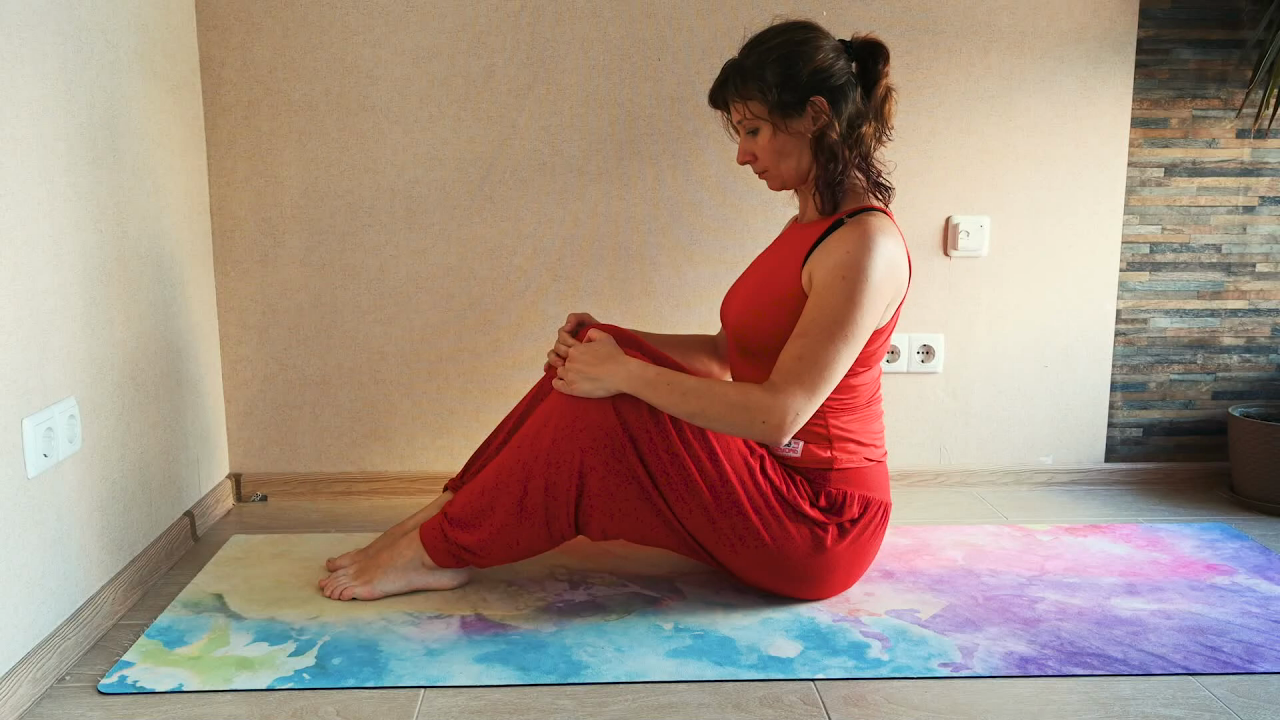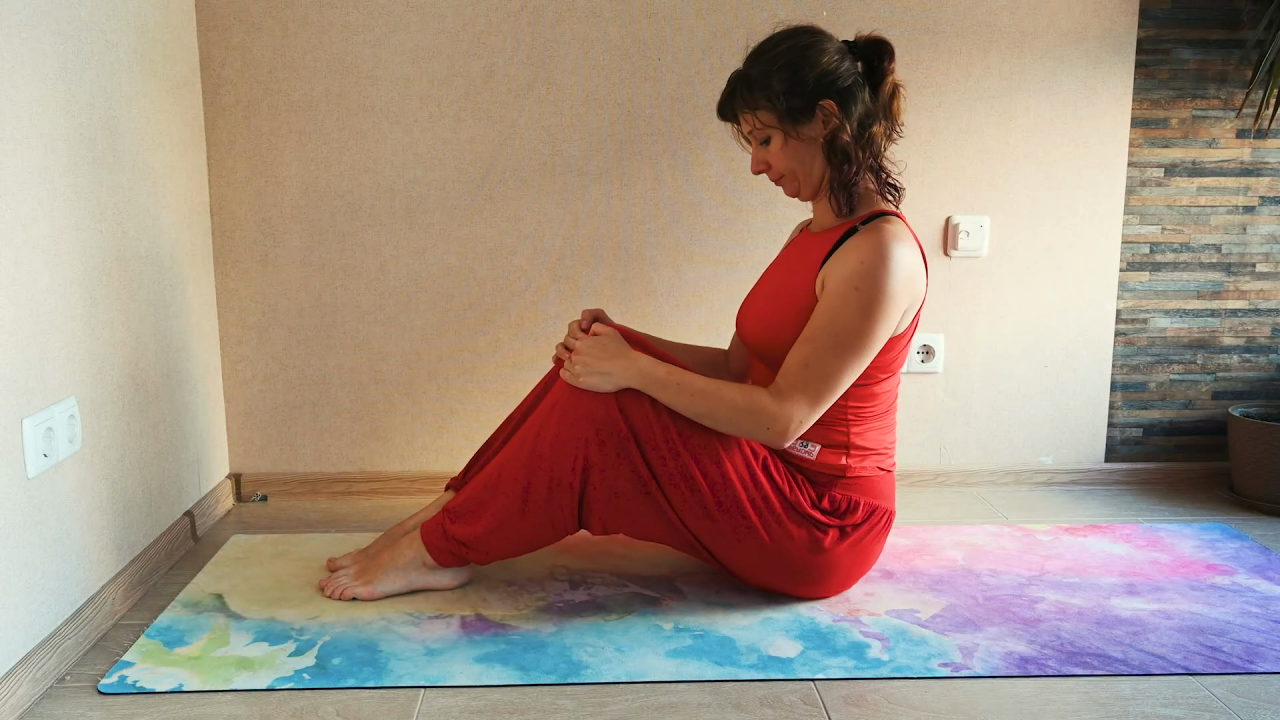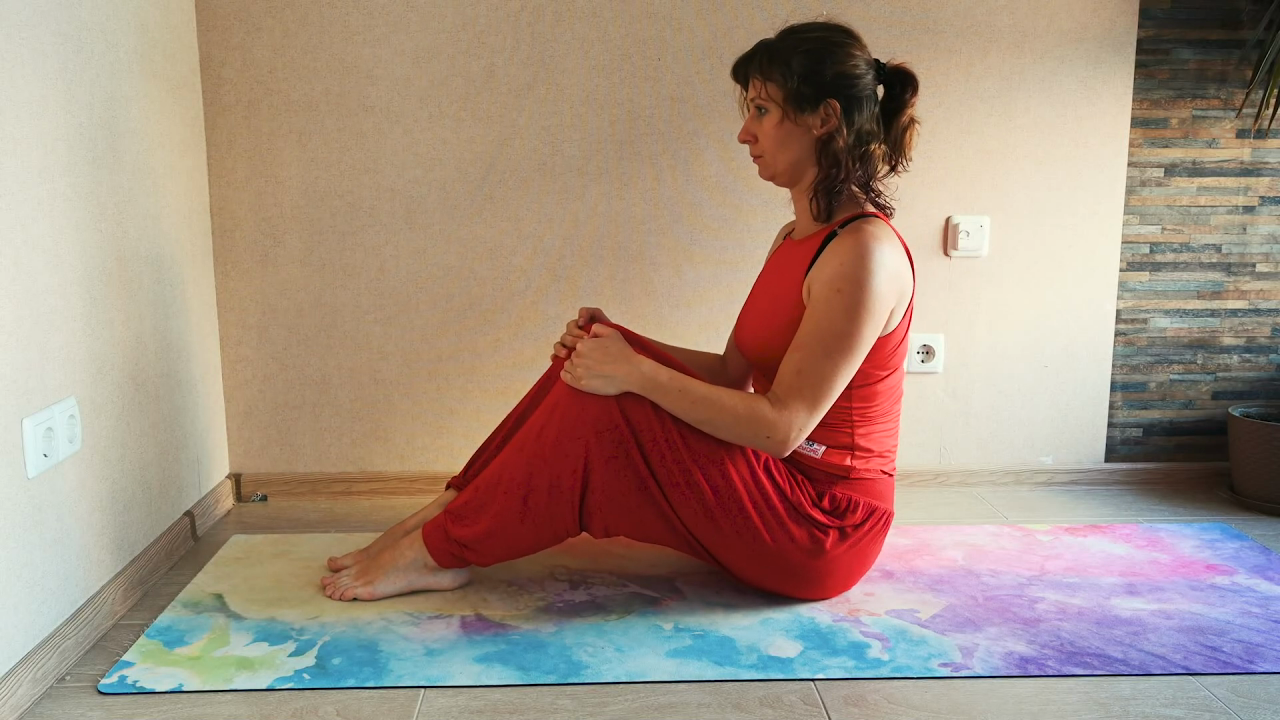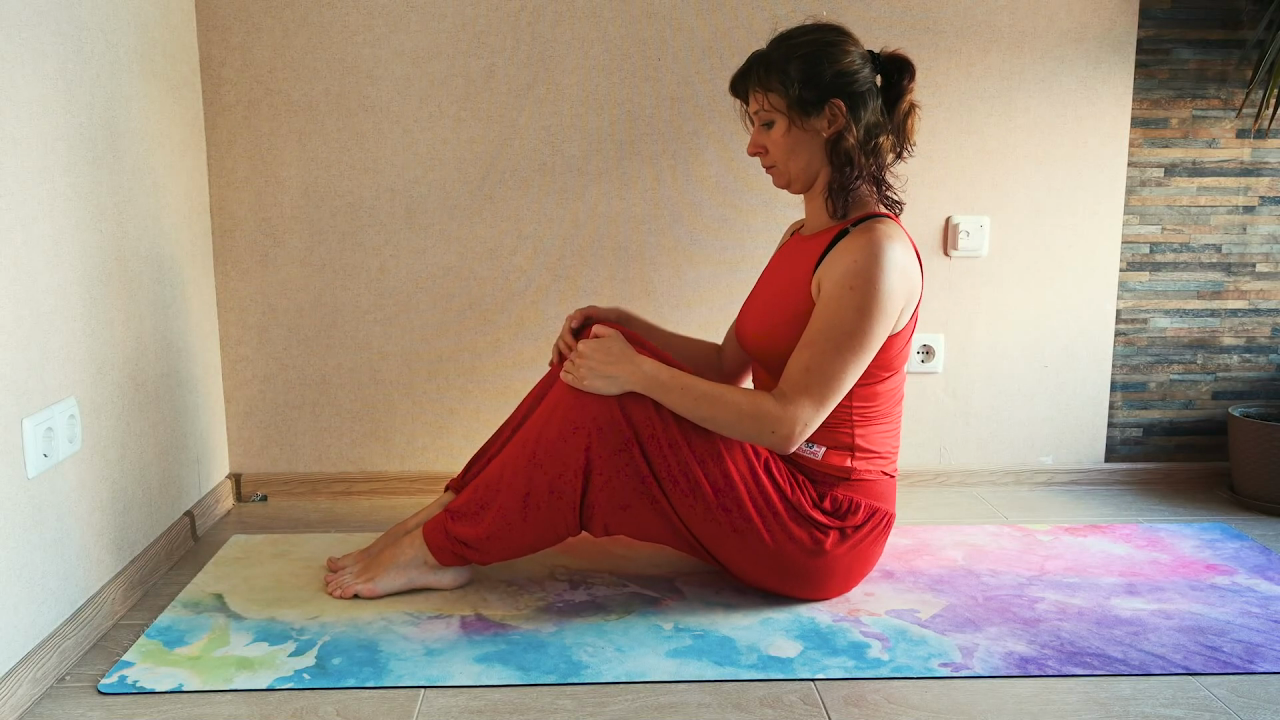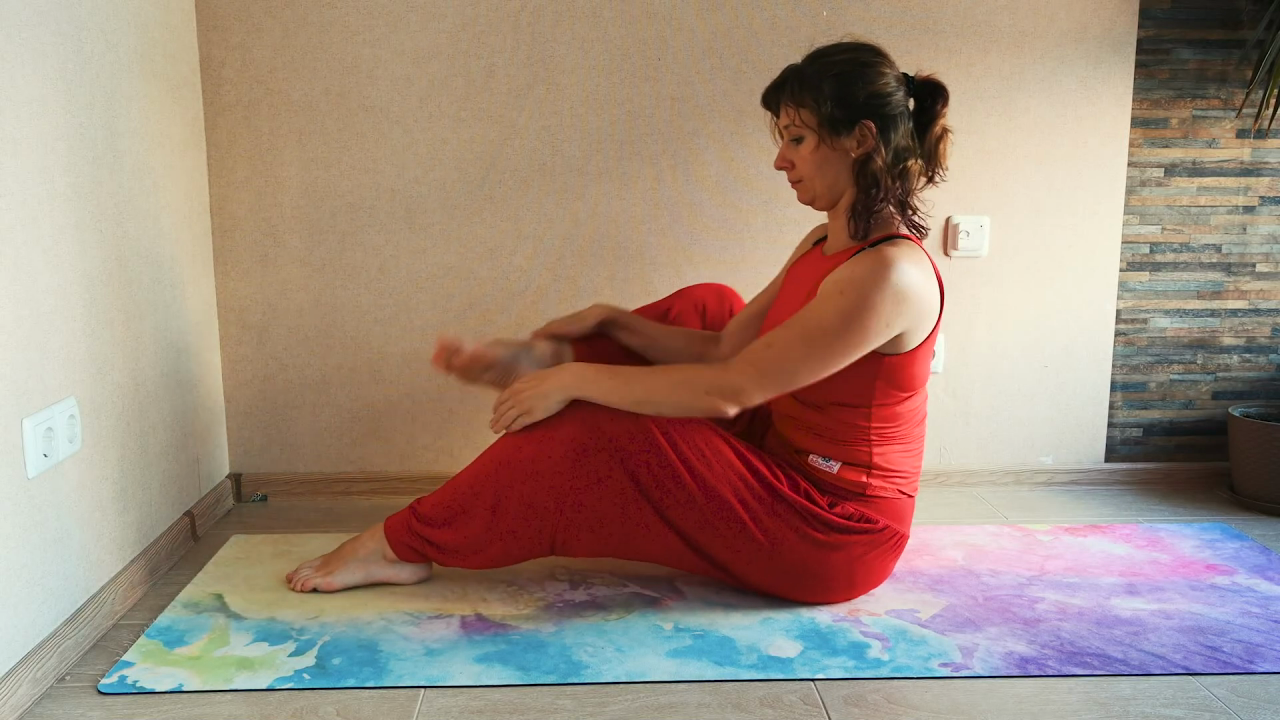
dt=1s
person 1, frame 1
left shoulder: (864, 245)
right shoulder: (812, 226)
left elbow: (778, 414)
right elbow: (729, 353)
left wrist: (626, 372)
right wrist: (610, 347)
left hip: (817, 529)
right hip: (772, 485)
left knee: (602, 404)
right knee: (593, 360)
left ankle: (438, 551)
right ankle: (450, 513)
person 1, frame 2
left shoulder: (881, 253)
right shoulder: (812, 236)
left elbow: (783, 416)
right elbow: (738, 367)
left wrist: (633, 368)
right wrist: (622, 345)
left hip: (820, 529)
right hip: (779, 487)
left knee: (602, 401)
right knee: (596, 369)
left ankle: (438, 551)
right ankle: (450, 517)
person 1, frame 3
left shoulder: (863, 252)
right shoulder: (796, 240)
left elbow: (783, 425)
right elbow: (732, 374)
left wrist: (635, 372)
right wrist: (621, 347)
left hip: (820, 530)
right hip: (779, 491)
left knee: (601, 404)
right knee: (595, 363)
left ankle: (440, 551)
right ankle: (451, 513)
person 1, frame 4
left shoulder: (874, 252)
right shoulder: (804, 238)
left elbow: (788, 422)
right elbow: (728, 368)
left wrist: (638, 371)
right wrist: (625, 332)
left hip: (820, 531)
right hip: (779, 488)
left knee: (601, 402)
right knee: (597, 362)
left ankle: (443, 547)
right ankle: (451, 520)
person 1, frame 5
left shoulder: (887, 274)
right shoulder: (825, 245)
left elbow: (724, 394)
right elbow: (723, 351)
left wrist: (573, 385)
right wrist: (616, 321)
left hip: (832, 541)
right hip: (796, 478)
left knee: (587, 427)
right knee: (708, 307)
left ankle: (401, 545)
